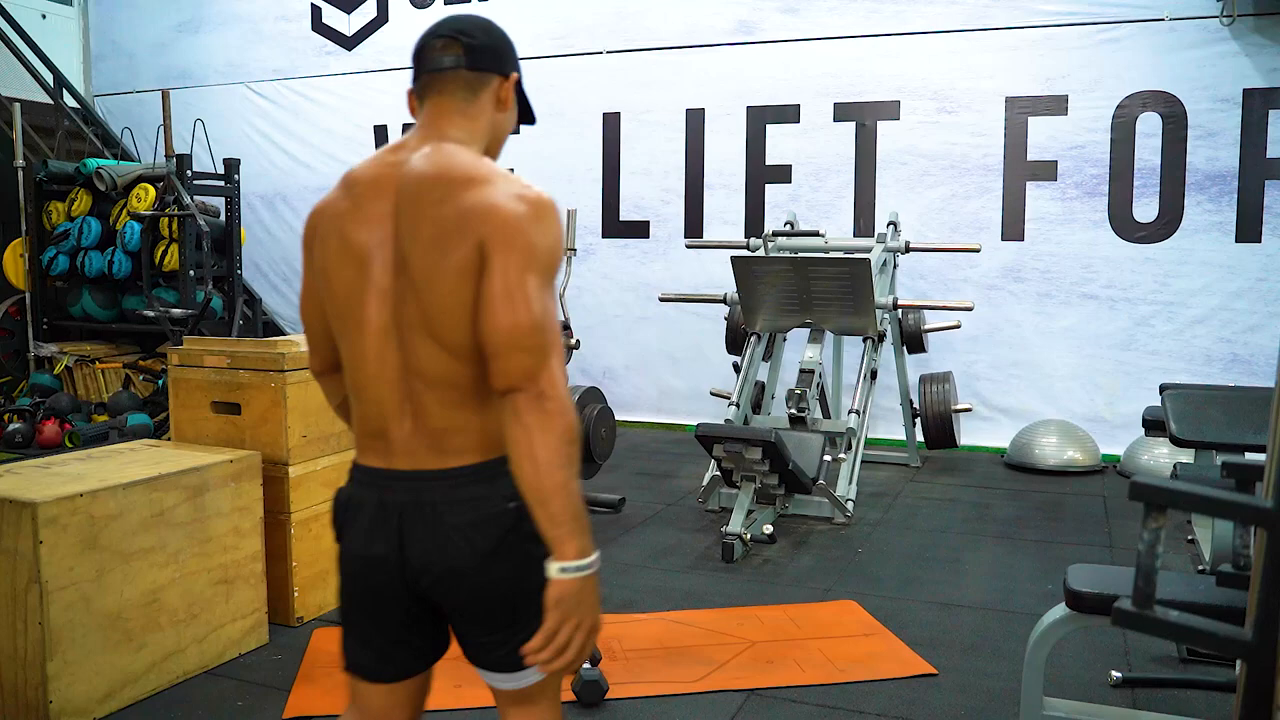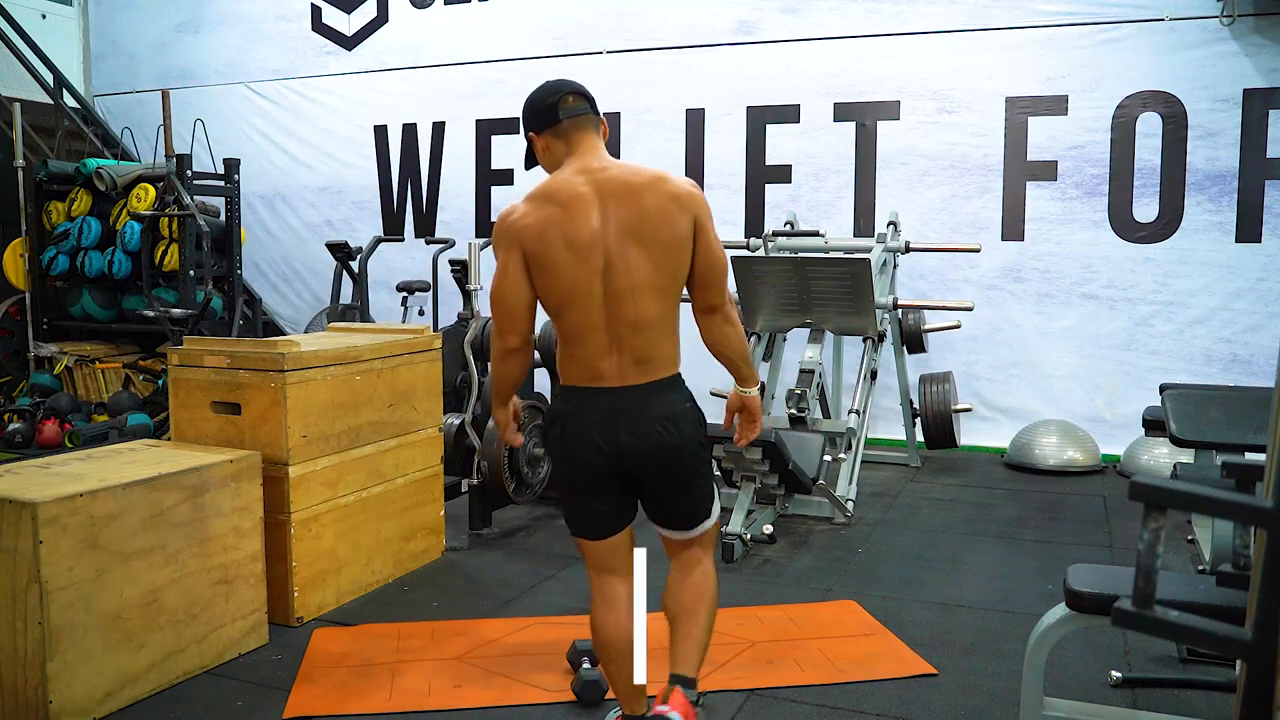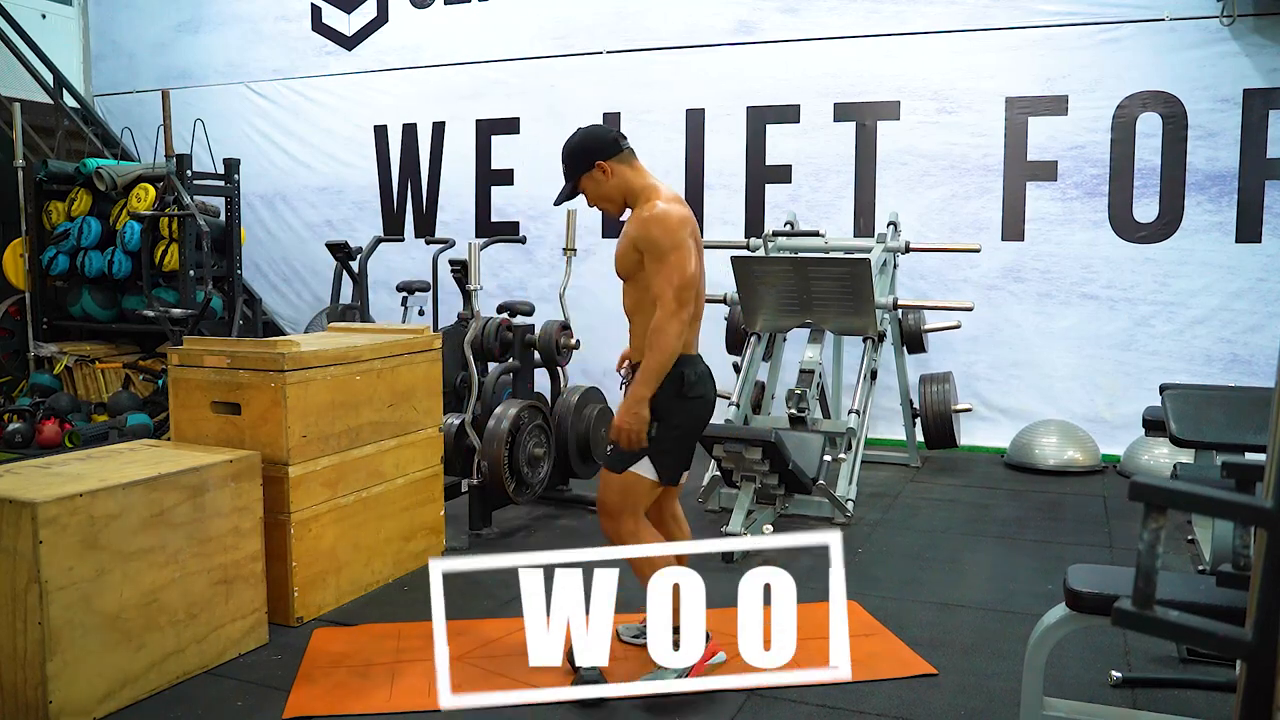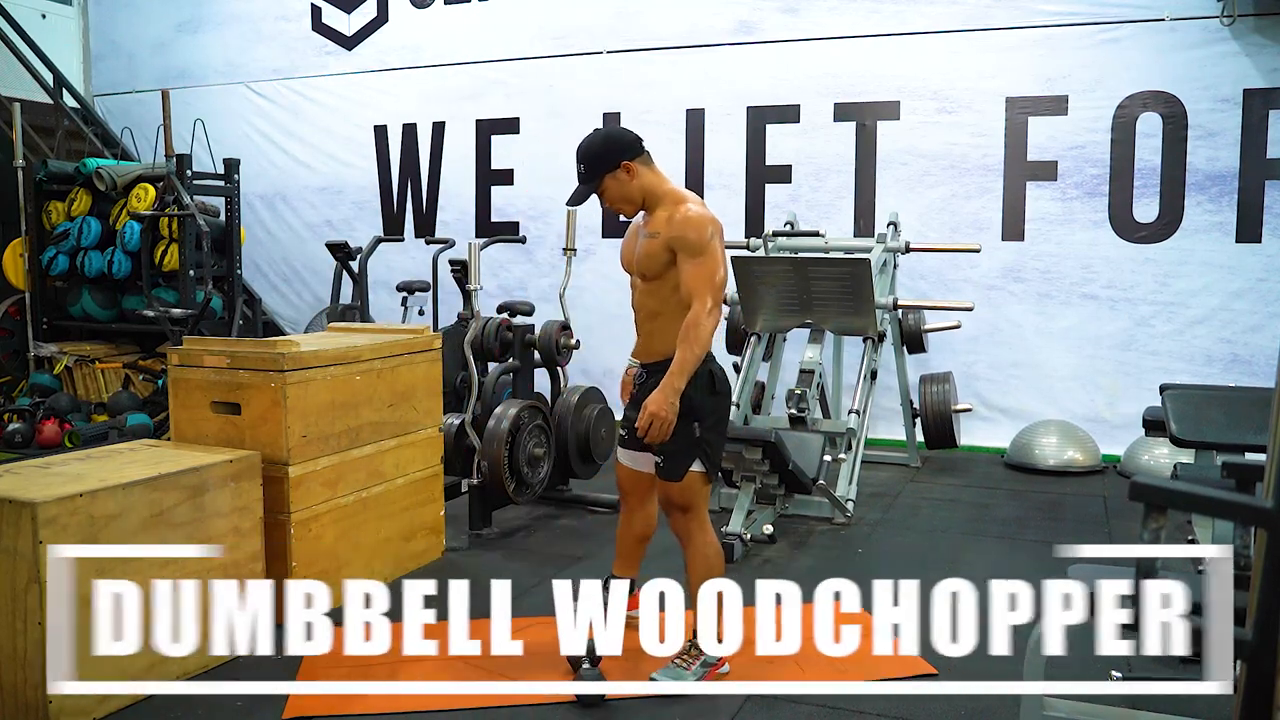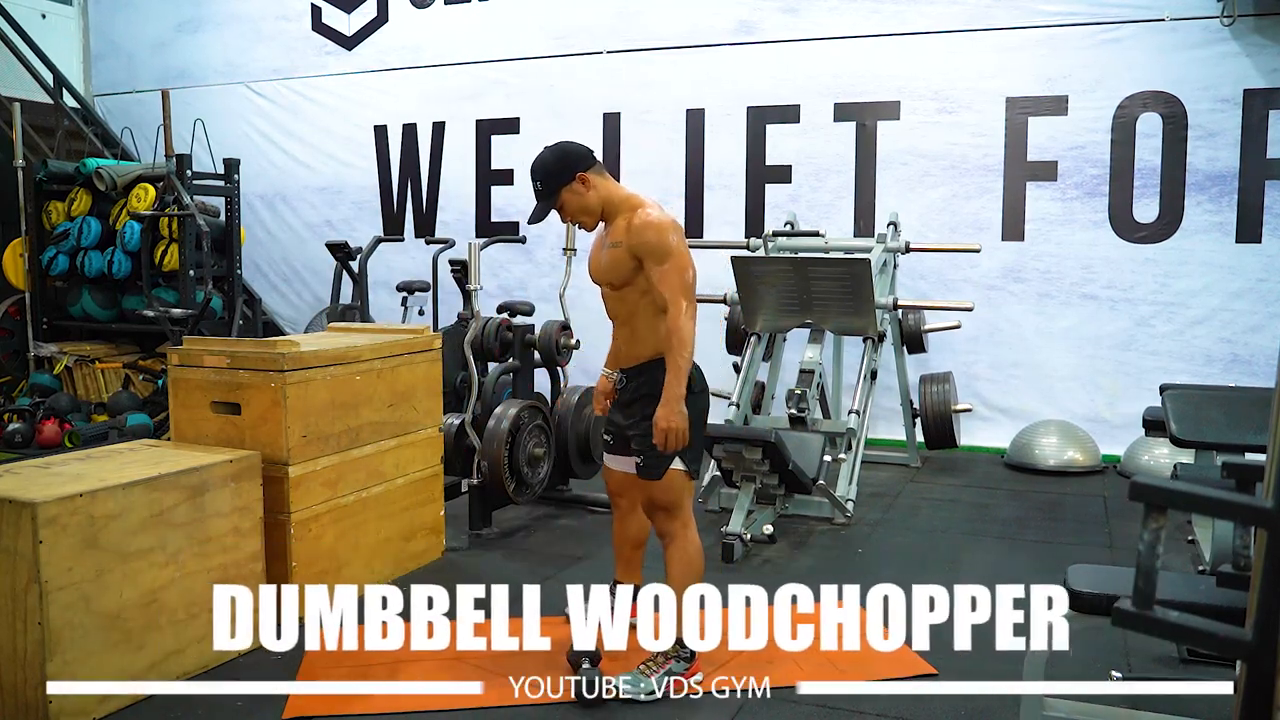
dt=0.7s
person 1, frame 1
left shoulder: (333, 208)
right shoulder: (510, 206)
right elbow: (529, 394)
right wrist: (576, 560)
left hip: (375, 511)
right hip: (485, 513)
person 1, frame 2
left shoulder: (522, 218)
right shoulder: (679, 196)
left elbow: (510, 340)
right elbow: (716, 309)
left wrist: (502, 402)
right wrist: (747, 384)
left hip: (580, 420)
right hip: (664, 411)
left knee: (609, 576)
right knee: (692, 551)
person 1, frame 3
left shoulder: (660, 216)
right shoulder: (654, 215)
left elbow: (674, 313)
left wrist: (637, 395)
left hip: (673, 389)
right hip: (672, 383)
left knee: (618, 511)
right knee: (658, 505)
left ankle: (696, 640)
right ankle: (673, 617)
person 1, frame 4
left shoulder: (691, 220)
right shoulder: (641, 223)
left elbow: (704, 309)
left wrist: (671, 389)
left hip: (686, 385)
right hip: (651, 378)
left knee: (685, 512)
right knee: (633, 492)
left ankle: (709, 647)
right ankle: (624, 593)
person 1, frame 5
left shoulder: (651, 225)
right shoulder: (607, 232)
left elbow: (679, 313)
left wrist: (673, 398)
right wrist: (609, 373)
left hip: (664, 386)
right hip: (632, 381)
left knee: (669, 515)
right knee: (624, 496)
left ankle: (681, 654)
right ankle: (625, 600)
